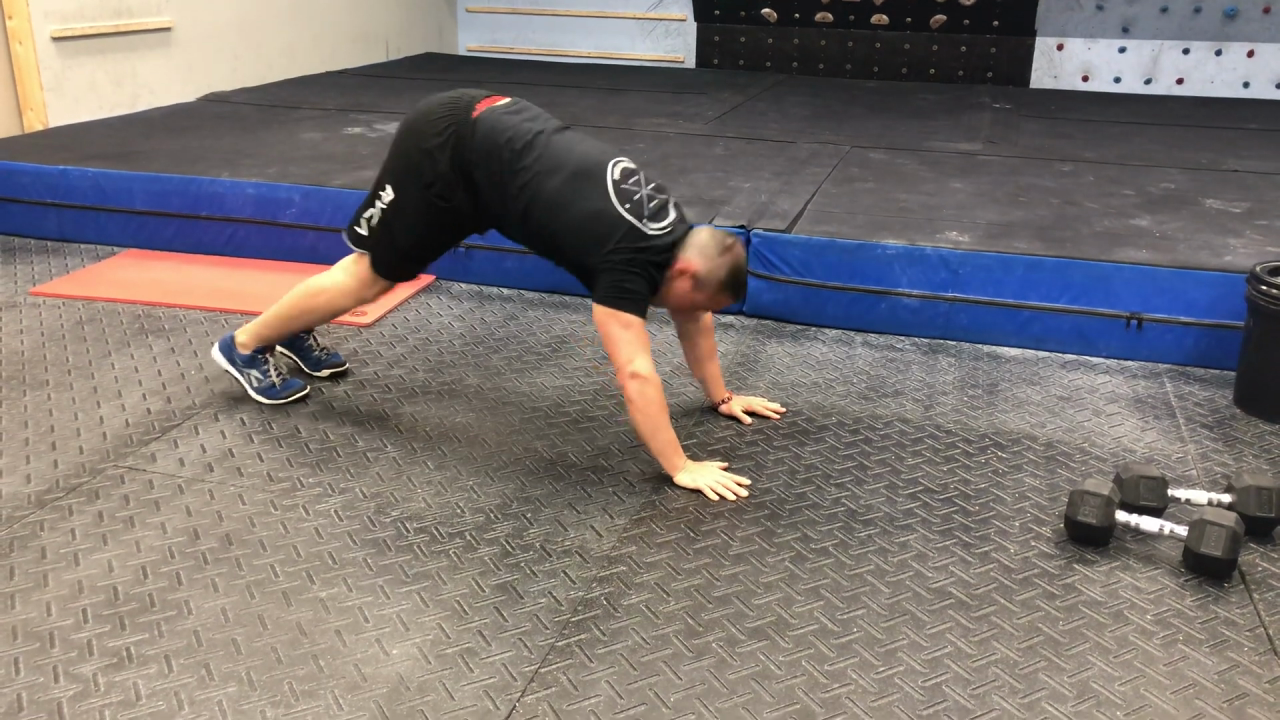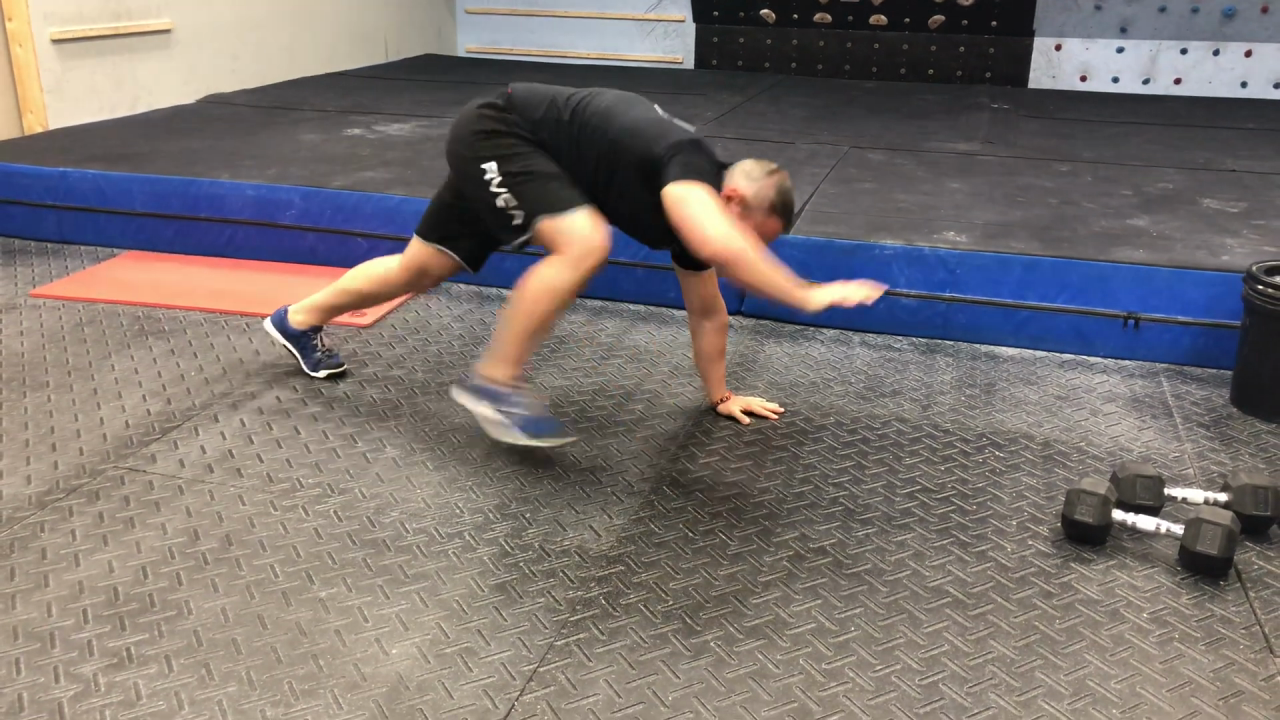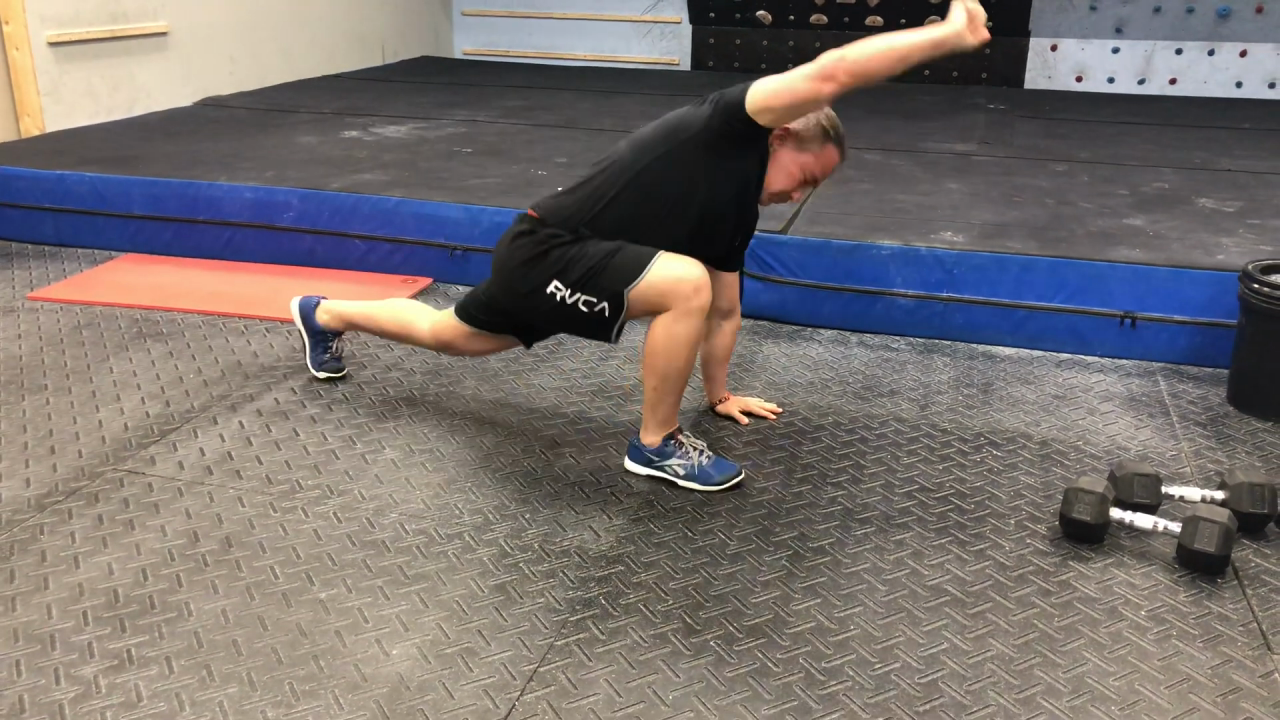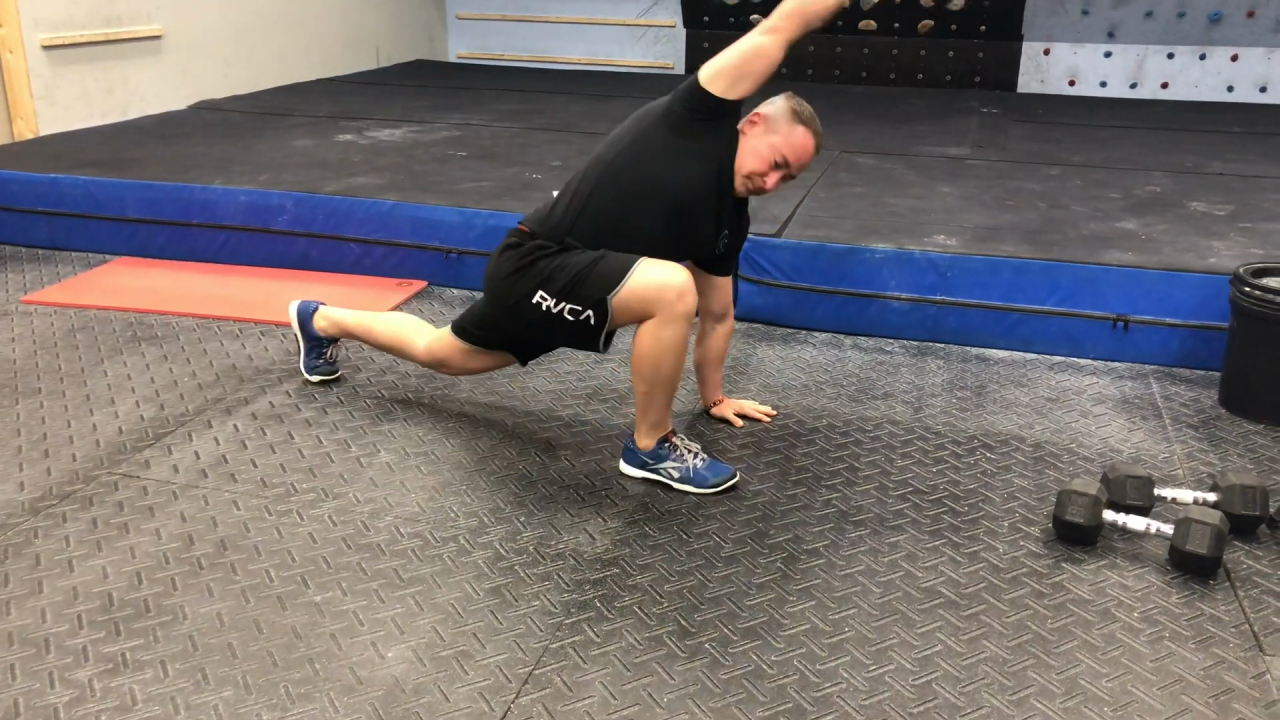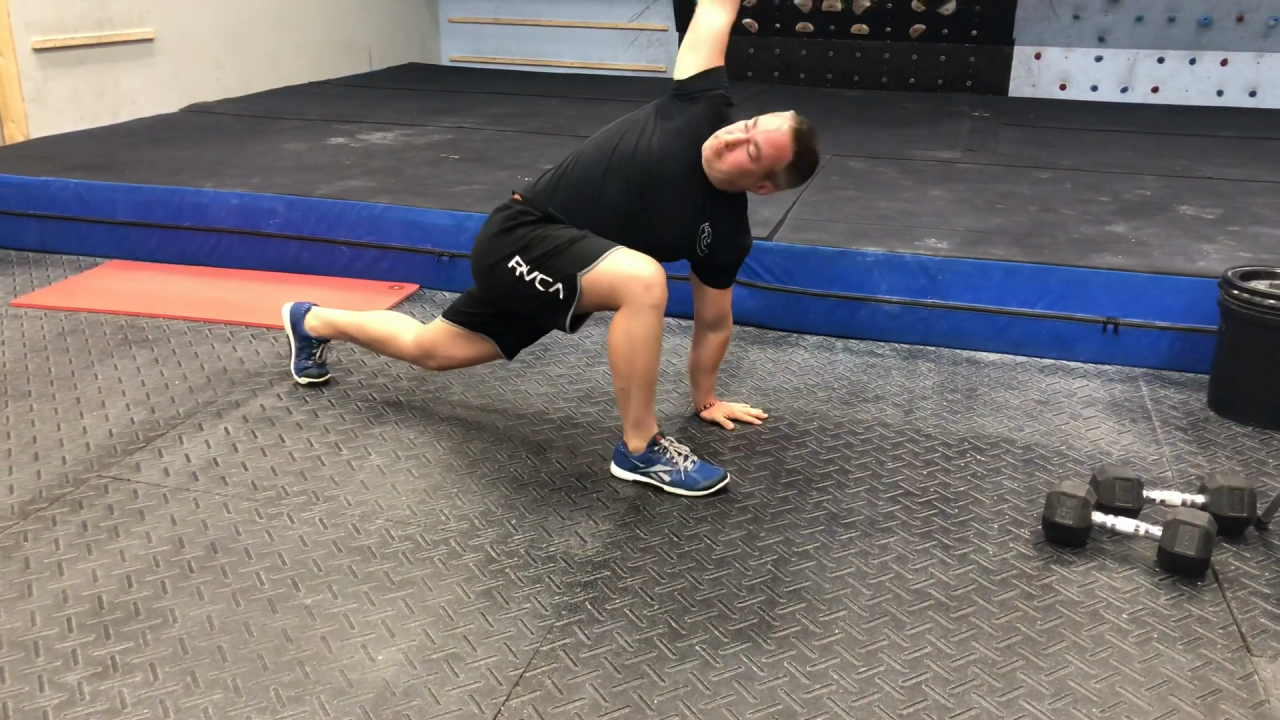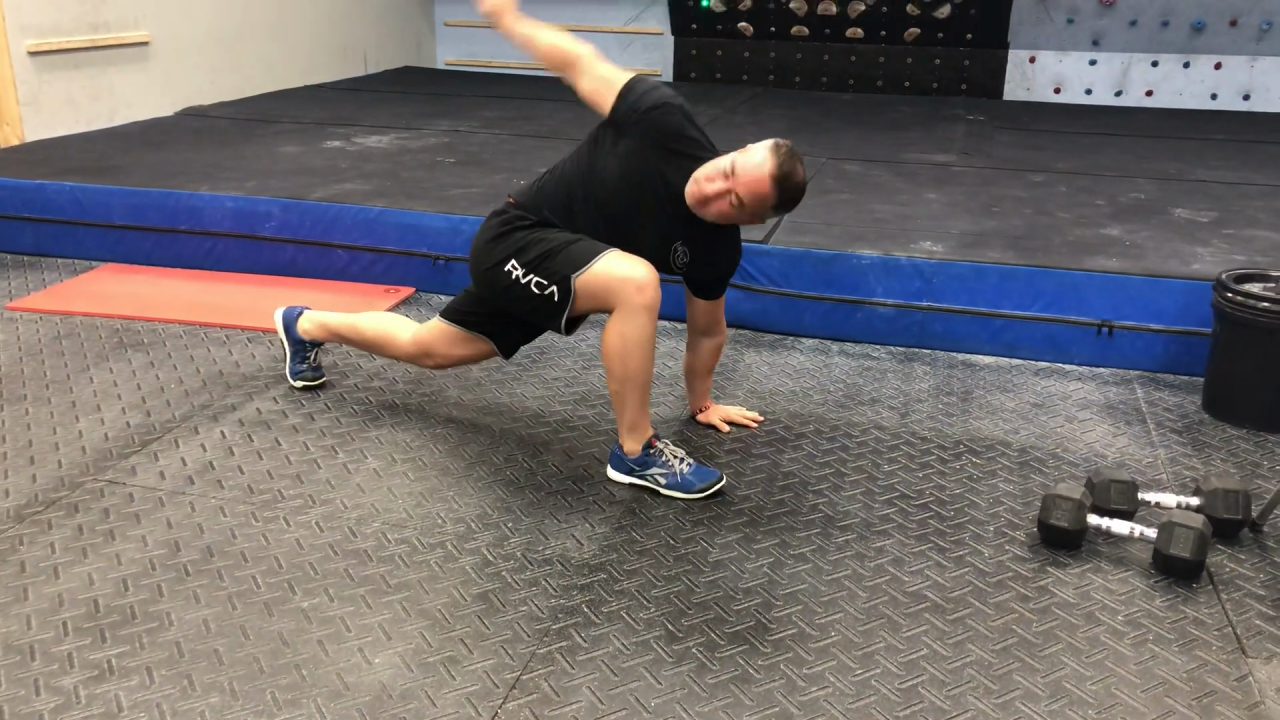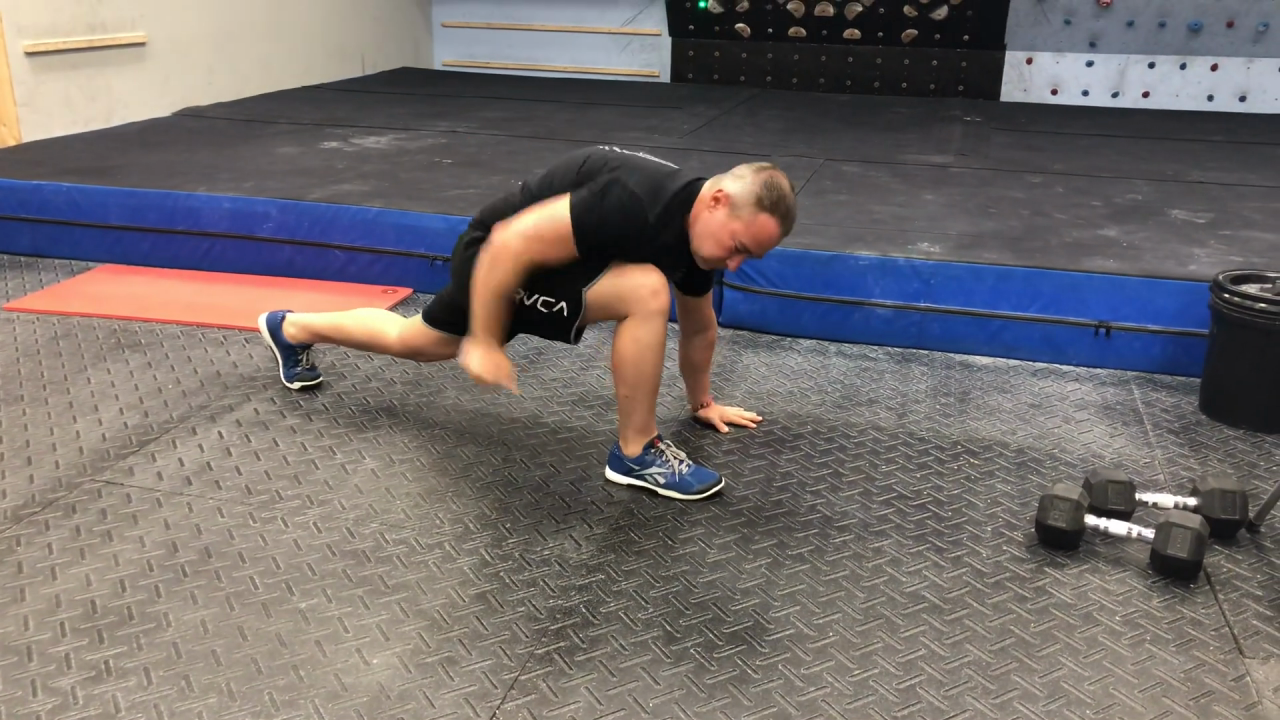
dt=0.4s
person 1, frame 1
left shoulder: (673, 234)
right shoulder: (629, 255)
left elbow: (693, 319)
right elbow: (635, 372)
left wrist: (720, 396)
right wrist: (678, 466)
left hip: (483, 129)
right hip: (445, 147)
left knee: (397, 261)
right knee: (375, 277)
left ankle: (296, 332)
right ankle: (246, 344)
person 1, frame 2
left shoulder: (679, 209)
right shoulder: (695, 189)
left elbow: (707, 308)
right elbow: (714, 243)
left wrist: (718, 393)
right wrist: (807, 294)
left hip: (514, 156)
right hip: (497, 131)
left knee: (425, 265)
right knee: (583, 244)
left ankle: (301, 323)
right ankle: (494, 379)
person 1, frame 3
left shoulder: (739, 212)
right shoulder: (726, 129)
left elbow: (724, 311)
right elbow: (831, 75)
left wrist: (719, 392)
left hip: (554, 264)
right hip: (544, 254)
left knee: (450, 334)
right knee: (685, 285)
left ankle: (323, 315)
right ankle: (655, 444)
person 1, frame 4
left shoulder: (730, 219)
right shoulder: (703, 117)
left elbow: (717, 313)
left wrist: (714, 395)
left hip: (546, 286)
right hip: (533, 268)
left knee: (442, 354)
right knee: (672, 290)
left ankle: (319, 320)
right ankle: (650, 447)
person 1, frame 5
left shoulder: (727, 232)
right shoulder: (705, 107)
left elbow: (713, 322)
left wrist: (705, 398)
left hip: (547, 270)
right hip: (517, 236)
left knee: (430, 350)
right knee: (643, 281)
left ankle: (312, 322)
right ankle: (640, 450)
person 1, frame 6
left shoulder: (715, 248)
right shoulder: (665, 124)
left elbow: (707, 330)
right elbow: (577, 61)
left wrist: (702, 400)
left hip: (542, 267)
right hip: (511, 242)
left knee: (424, 349)
right knee: (638, 286)
left ankle: (306, 329)
right ankle: (637, 453)
person 1, frame 7
left shoulder: (694, 229)
right shoulder: (637, 201)
left elbow: (698, 325)
right elbow: (511, 242)
left wrist: (703, 399)
right wrist: (484, 340)
left hip: (514, 268)
right hip: (495, 262)
left knee: (413, 341)
right knee: (646, 293)
left ankle: (291, 328)
right ankle: (635, 453)
